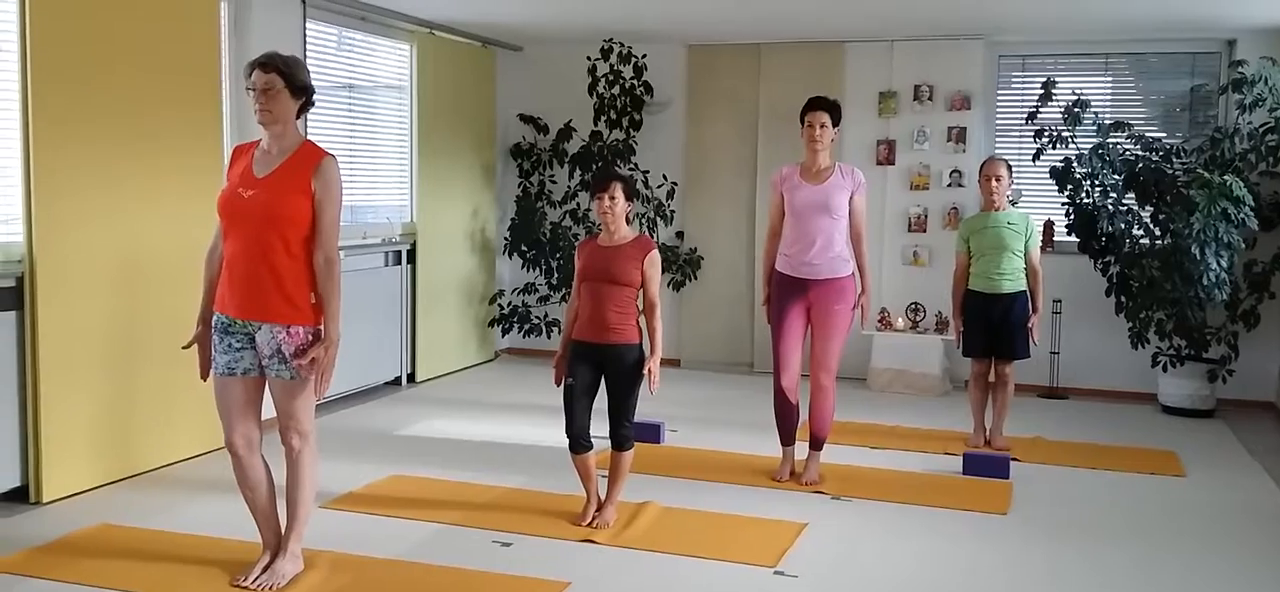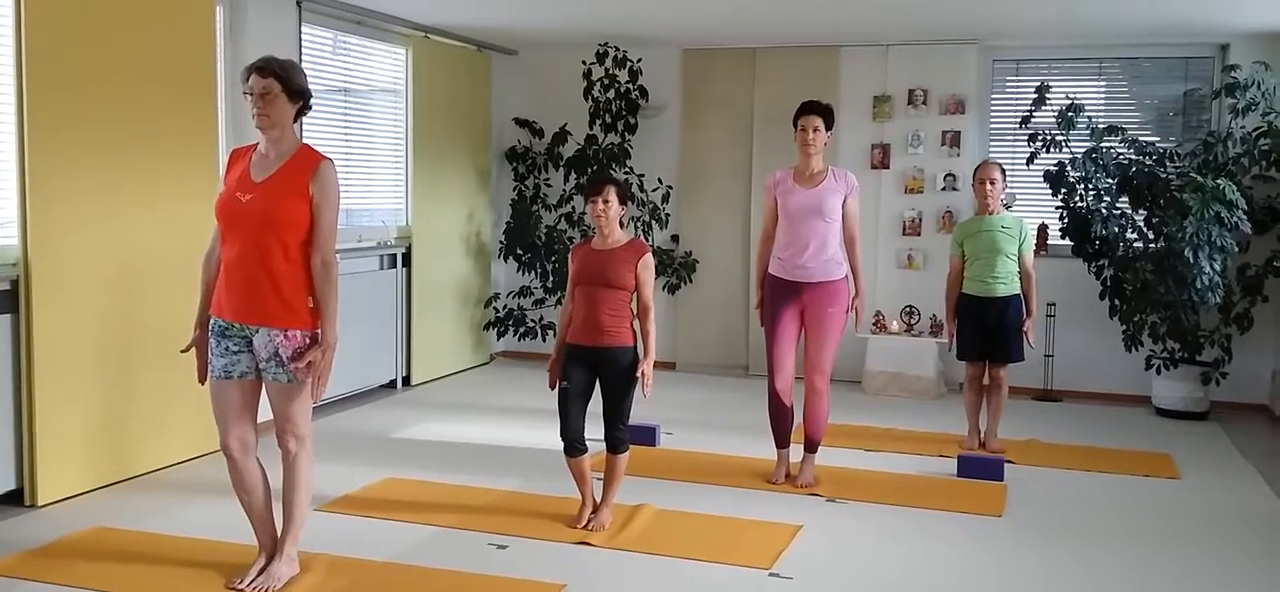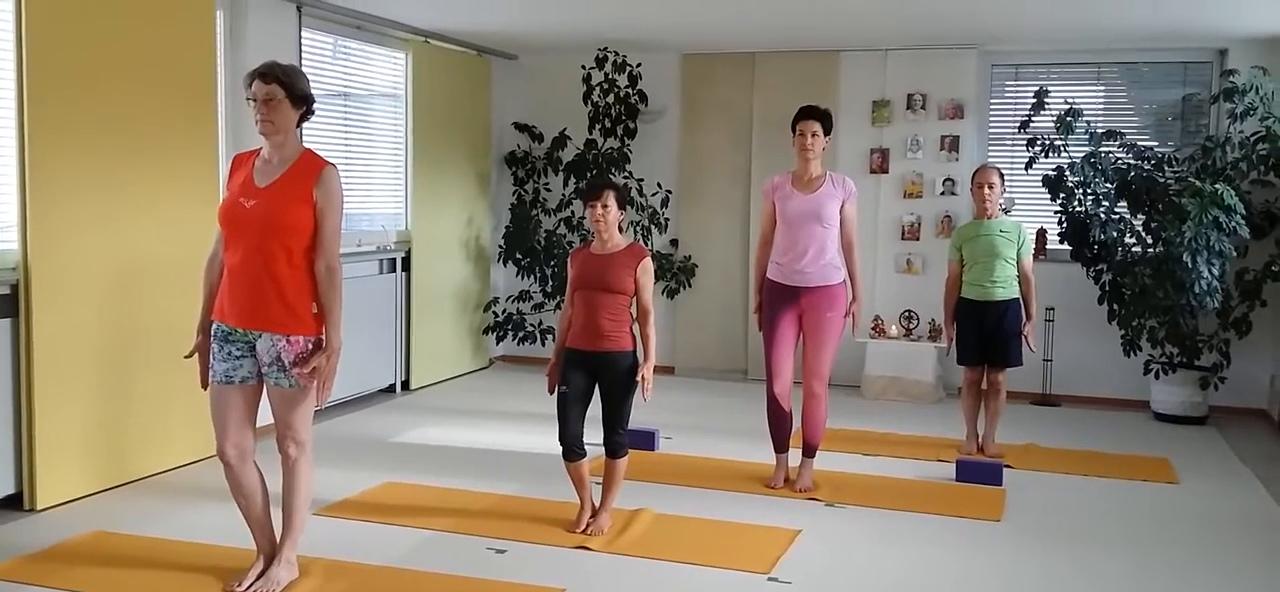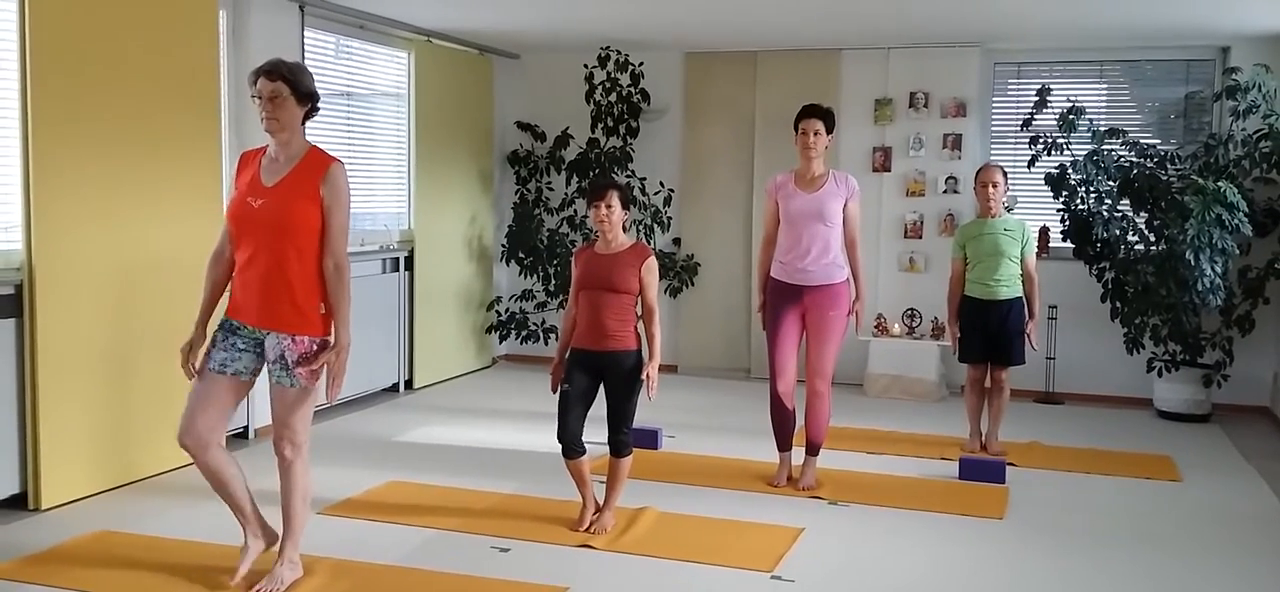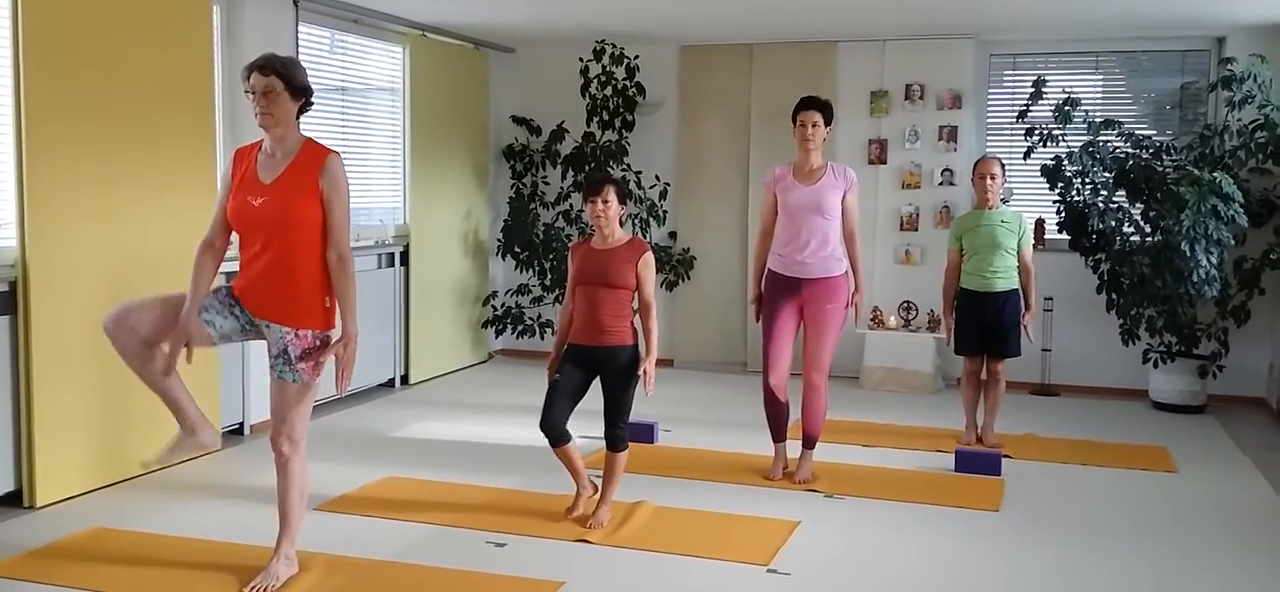
dt=0.4s
person 1, frame 1
left shoulder: (319, 166)
right shoulder: (239, 158)
left elbow: (326, 255)
right elbow: (221, 244)
left wrist: (331, 334)
right wrist: (204, 319)
left hip: (290, 323)
right hip: (233, 321)
left knee: (296, 438)
right knee: (239, 441)
right ankle: (270, 544)
person 1, frame 2
left shoulder: (316, 169)
right shoulder: (236, 161)
left elbow: (324, 258)
right elbow: (218, 247)
left wrist: (328, 337)
right wrist: (201, 322)
left hip: (288, 327)
right hip: (229, 324)
left knee: (293, 441)
right knee: (234, 443)
right ankle: (265, 547)
person 1, frame 3
left shoulder: (320, 175)
right shoulder: (238, 166)
left elbow: (327, 264)
right elbow: (220, 254)
left wrist: (332, 343)
right wrist: (203, 328)
left hip: (291, 332)
right hip: (232, 329)
left knee: (292, 446)
right knee: (231, 449)
person 1, frame 4
left shoulder: (327, 173)
right shoulder: (246, 164)
left elbow: (336, 262)
right elbow: (225, 251)
left wrist: (341, 339)
right wrist: (200, 325)
left hip: (298, 329)
right hip: (241, 323)
left knee: (289, 446)
right knee: (196, 436)
right ankle: (256, 531)
person 1, frame 5
left shoulder: (324, 165)
right shoulder: (240, 161)
left elbow: (339, 253)
right elbow: (213, 243)
left wrist: (349, 330)
right wrist: (187, 314)
left hip: (301, 319)
right hip: (243, 303)
left knee: (286, 439)
right knee: (121, 324)
right ankle: (196, 427)
person 2, frame 1
left shoulder: (851, 178)
right shoulder: (784, 177)
left elbow: (858, 235)
right elbow: (774, 234)
left wrist: (865, 287)
right wrist: (765, 285)
left hip: (834, 284)
right hip: (789, 282)
left knee: (823, 376)
right knee: (785, 375)
left ankle: (814, 458)
right ankle: (787, 455)
person 2, frame 2
left shoulder: (844, 181)
right shoulder: (778, 181)
left elbow: (851, 238)
right elbow: (767, 237)
left wrist: (859, 289)
right wrist: (758, 287)
left hip: (828, 286)
right hip: (782, 285)
left knee: (818, 378)
right knee: (779, 377)
left ankle: (809, 460)
right ankle: (782, 458)
person 2, frame 3
left shoulder: (842, 187)
right shoulder: (776, 186)
left elbow: (849, 243)
right elbow: (765, 242)
left wrist: (856, 294)
right wrist: (756, 292)
left hip: (826, 292)
right hip: (781, 290)
left knee: (816, 383)
right knee: (777, 382)
left ankle: (807, 465)
right ankle: (781, 462)
person 2, frame 4
left shoulder: (845, 185)
right shoulder: (779, 185)
left elbow: (852, 242)
right elbow: (768, 241)
left wrist: (860, 293)
right wrist: (761, 292)
left hip: (829, 290)
right hip: (784, 289)
left knee: (819, 382)
right knee: (781, 381)
left ankle: (810, 464)
right ankle: (784, 460)
person 2, frame 5
left shoulder: (844, 177)
right shoulder: (777, 177)
left elbow: (851, 233)
right elbow: (766, 233)
left wrist: (859, 284)
right wrist: (756, 285)
left hip: (828, 283)
right hip: (782, 282)
left knee: (816, 375)
right knee: (774, 375)
left ankle: (806, 457)
right ankle: (779, 452)
person 3, frame 1
left shoulder: (645, 249)
right shoulder: (585, 248)
left elbow: (652, 306)
right elbow: (575, 301)
left wrist: (655, 354)
right wrist: (563, 349)
left hip: (624, 350)
right hip: (583, 348)
left knee: (621, 429)
right knee: (576, 429)
left ankle: (611, 502)
right ankle: (591, 498)
person 3, frame 2
left shoulder: (639, 253)
right shoulder: (578, 252)
left elbow: (646, 308)
right elbow: (569, 305)
left wrist: (649, 357)
right wrist: (557, 352)
left hip: (619, 352)
right hip: (577, 352)
left knee: (616, 431)
right knee: (570, 432)
left ankle: (606, 505)
right ankle: (587, 500)
person 3, frame 3
left shoulder: (638, 257)
right shoulder: (577, 256)
left elbow: (646, 313)
right elbow: (568, 309)
left wrist: (649, 361)
right wrist: (556, 356)
left hip: (619, 357)
right hip: (577, 356)
left knee: (615, 436)
right knee: (569, 436)
left ankle: (605, 510)
right ankle: (586, 505)
person 3, frame 4
left shoulder: (642, 256)
right shoulder: (581, 256)
left elbow: (651, 312)
right elbow: (572, 309)
left wrist: (654, 359)
right wrist: (559, 356)
left hip: (623, 356)
right hip: (583, 355)
left knee: (619, 435)
right knee: (568, 434)
left ankle: (609, 509)
right ankle: (588, 503)
person 3, frame 5
left shoulder: (640, 251)
right shoulder: (577, 251)
left elbow: (648, 307)
right elbow: (569, 304)
left wrist: (651, 355)
right wrist: (556, 350)
left hip: (620, 352)
right hip: (579, 350)
left knee: (615, 429)
right knee: (551, 422)
left ankle: (605, 503)
right ankle: (584, 486)
person 4, frame 1
left shoulder: (1024, 222)
right shoulder: (969, 225)
left elbow: (1034, 269)
right elbow: (961, 271)
left wrist: (1036, 310)
right wrist: (956, 313)
left hip: (1013, 300)
right hip: (977, 299)
left knee: (1004, 370)
right knee: (979, 369)
left ankle: (997, 430)
right ankle: (978, 429)
person 4, frame 2
left shoulder: (1018, 226)
right shoulder: (963, 229)
left elbow: (1027, 273)
right elbow: (955, 275)
left wrist: (1030, 314)
right wrist: (950, 316)
left hip: (1007, 303)
right hip: (971, 303)
left knee: (999, 373)
right knee: (973, 372)
left ankle: (992, 433)
right ankle: (973, 431)
person 4, frame 3
left shoulder: (1017, 230)
right shoulder: (961, 233)
left elbow: (1026, 277)
right elbow: (953, 280)
left wrist: (1030, 318)
right wrist: (948, 320)
left hip: (1006, 308)
right hip: (970, 307)
left knee: (997, 378)
right knee: (972, 376)
left ankle: (989, 437)
right ankle: (971, 436)
person 4, frame 4
left shoulder: (1020, 229)
right shoulder: (964, 232)
left elbow: (1030, 275)
right elbow: (957, 278)
left wrist: (1033, 316)
right wrist: (952, 319)
left hip: (1009, 306)
right hip: (973, 306)
left knee: (1000, 376)
right knee: (975, 374)
left ankle: (993, 435)
right ankle: (974, 434)
person 4, frame 5
left shoulder: (1018, 221)
right shoulder: (961, 223)
left elbow: (1026, 267)
right elbow: (952, 269)
left wrist: (1029, 308)
right wrist: (947, 310)
left hip: (1006, 298)
right hip: (970, 298)
left knee: (996, 368)
right knee: (971, 367)
left ankle: (989, 428)
right ankle: (970, 426)
